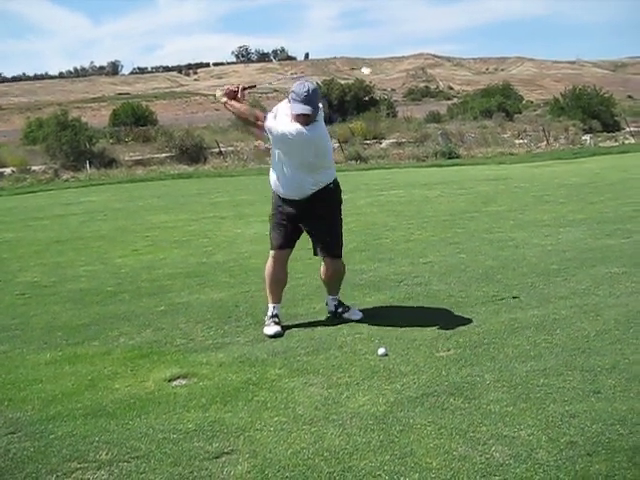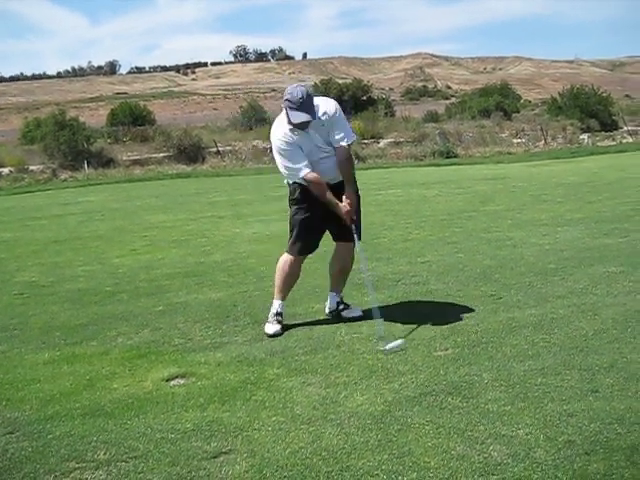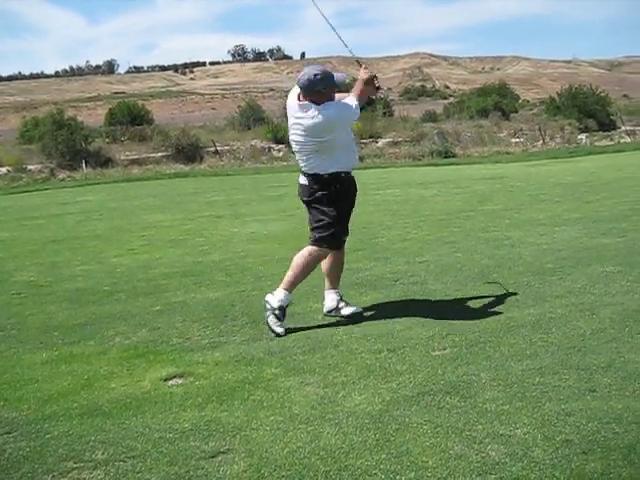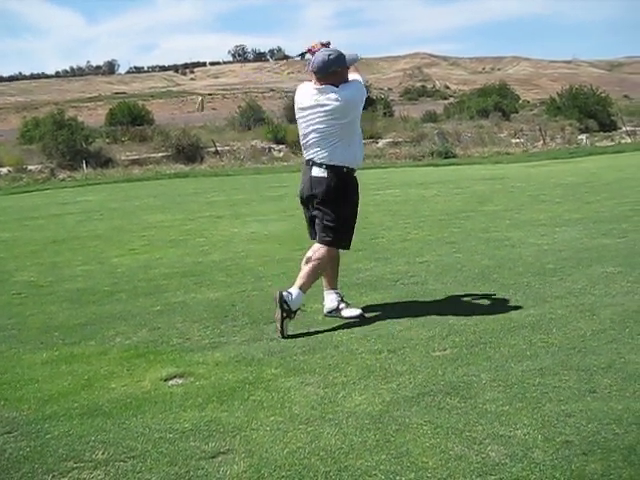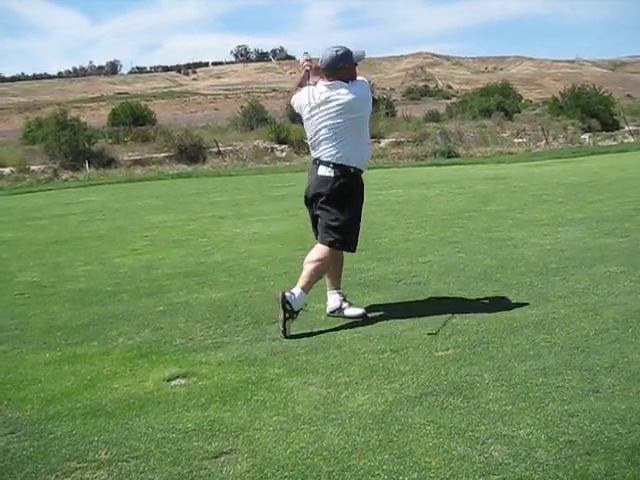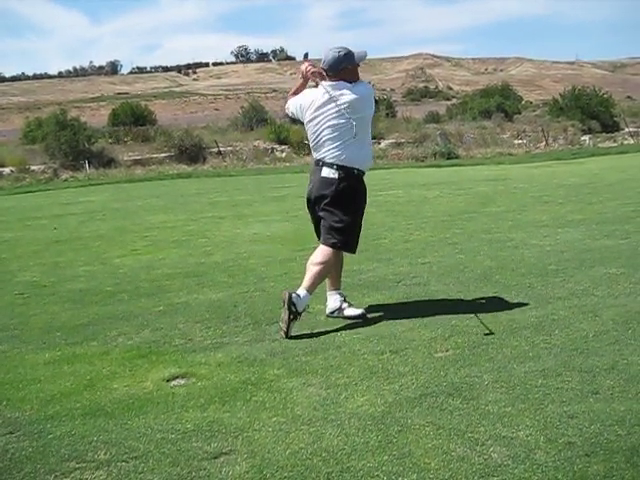
dt=0.2s
person 1, frame 1
left shoulder: (314, 132)
right shoulder: (284, 109)
left elbow: (260, 122)
right elbow: (263, 120)
left wrist: (228, 103)
right wrist: (239, 100)
left hip: (321, 200)
right hip: (285, 198)
left knee: (332, 258)
right knee: (278, 253)
left ankle: (333, 302)
right ankle: (273, 312)
person 1, frame 2
left shoulder: (329, 108)
right shoulder: (282, 137)
left elbow: (344, 151)
right elbow: (309, 177)
left wrist: (350, 193)
right wrist: (334, 204)
left hip: (340, 187)
right hip: (307, 193)
left knee: (346, 245)
right knee: (296, 253)
left ankle: (335, 301)
right ankle: (276, 310)
person 1, frame 3
left shoulder: (297, 94)
right shoulder: (325, 118)
left elbow: (336, 98)
right elbow: (355, 102)
left wrist: (365, 84)
right wrist: (364, 81)
left hip: (323, 181)
right hip: (327, 185)
left knee: (335, 241)
right knee: (321, 244)
left ankle: (332, 299)
right ankle: (278, 298)
person 1, frame 4
left shoulder: (302, 92)
right shoulder: (348, 97)
right elbow: (355, 76)
left wrist: (321, 58)
right wrist: (325, 55)
left hip: (314, 175)
right hip: (335, 179)
left knee: (328, 240)
right knee: (327, 242)
left ankle: (332, 299)
right ankle: (292, 296)
person 1, frame 5
left shoulder: (309, 95)
right shoulder: (359, 93)
left elbow: (294, 97)
right elbow: (356, 80)
left wrist: (307, 73)
right wrist: (320, 72)
left hip: (319, 174)
right hip: (342, 179)
left knee: (333, 240)
right knee: (329, 242)
left ankle: (335, 299)
right ankle: (294, 297)
person 1, frame 6
left shoulder: (309, 98)
right shoulder: (363, 94)
left elbow: (288, 105)
left wrist: (304, 79)
right wrist: (320, 77)
left hip: (321, 176)
right hip: (344, 180)
left knee: (333, 240)
right knee: (332, 243)
left ankle: (335, 300)
right ankle: (299, 298)
